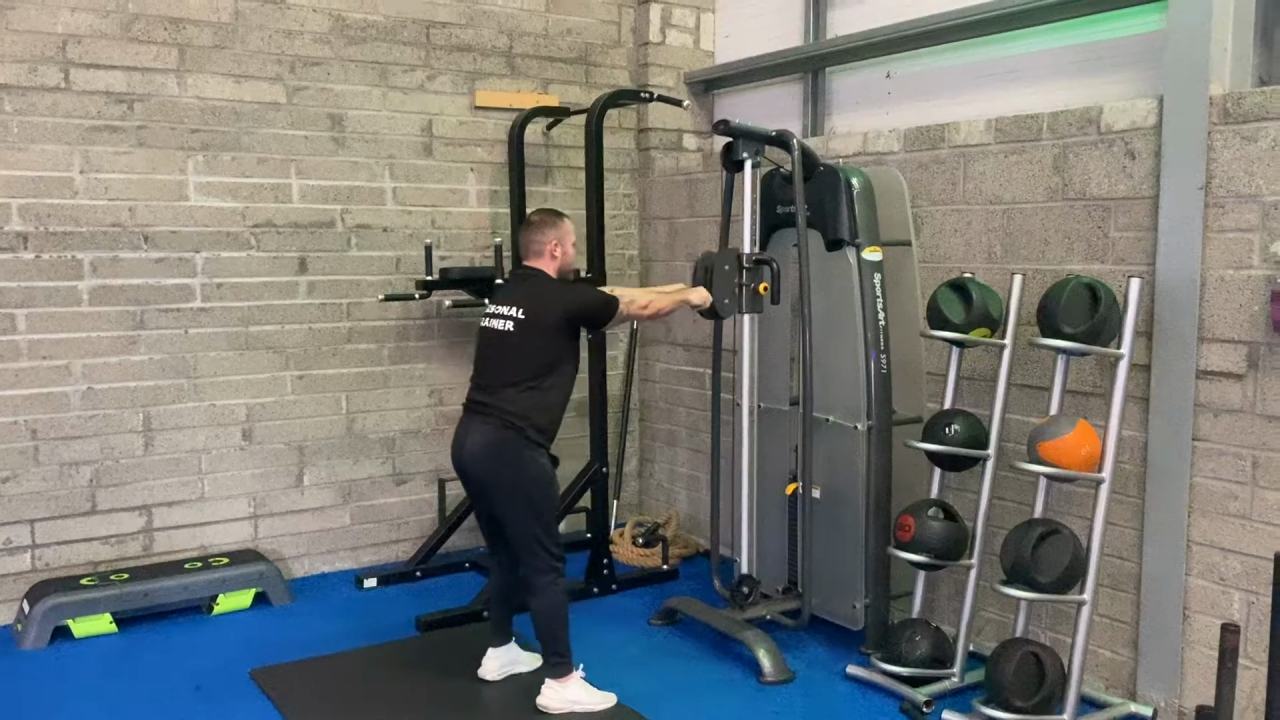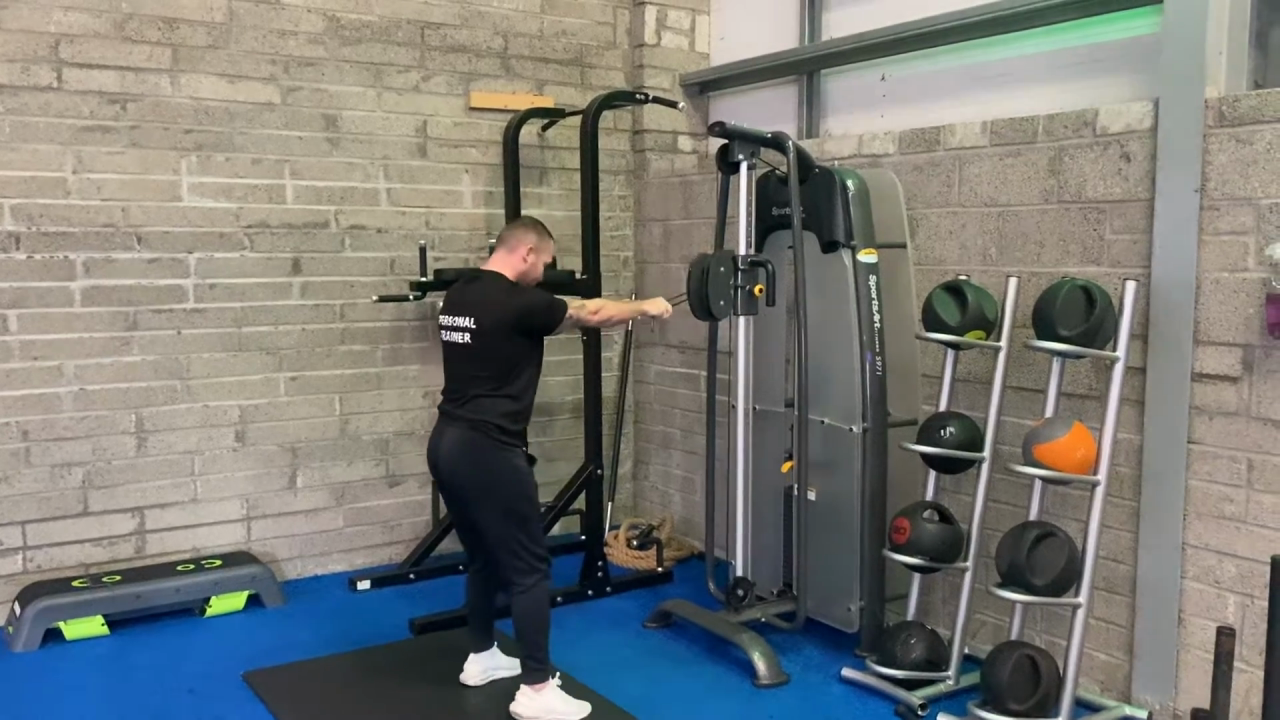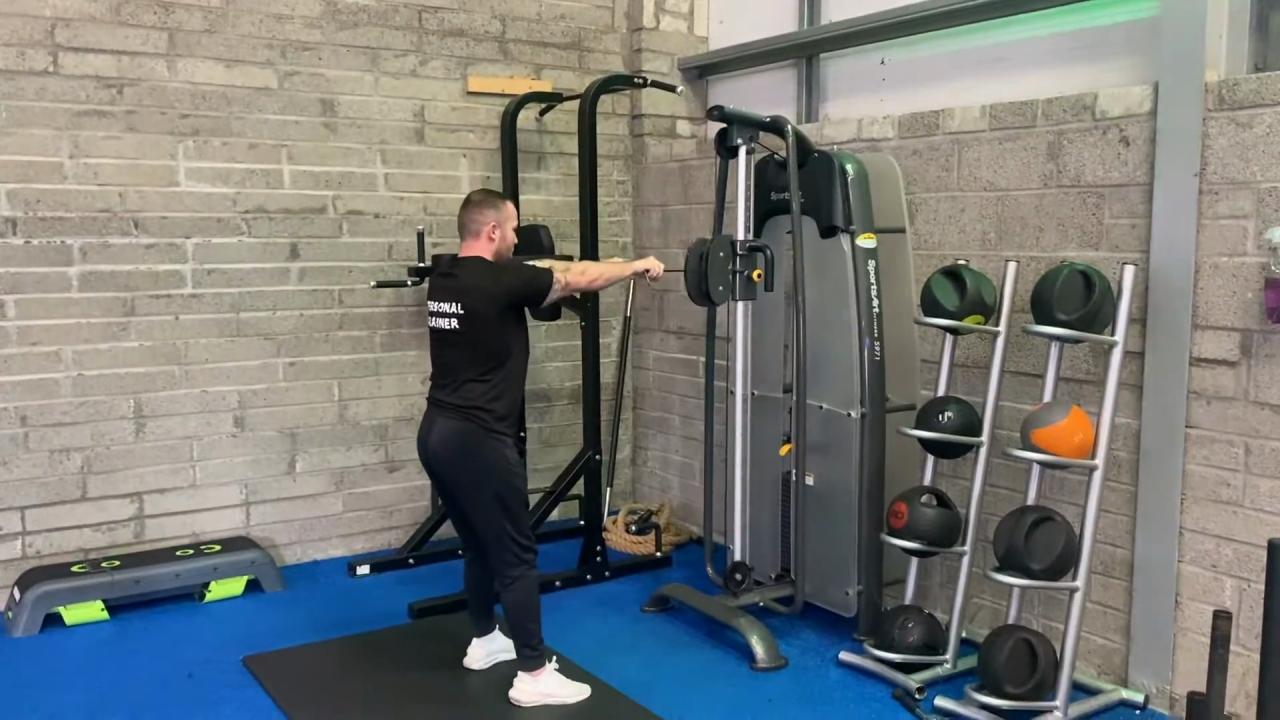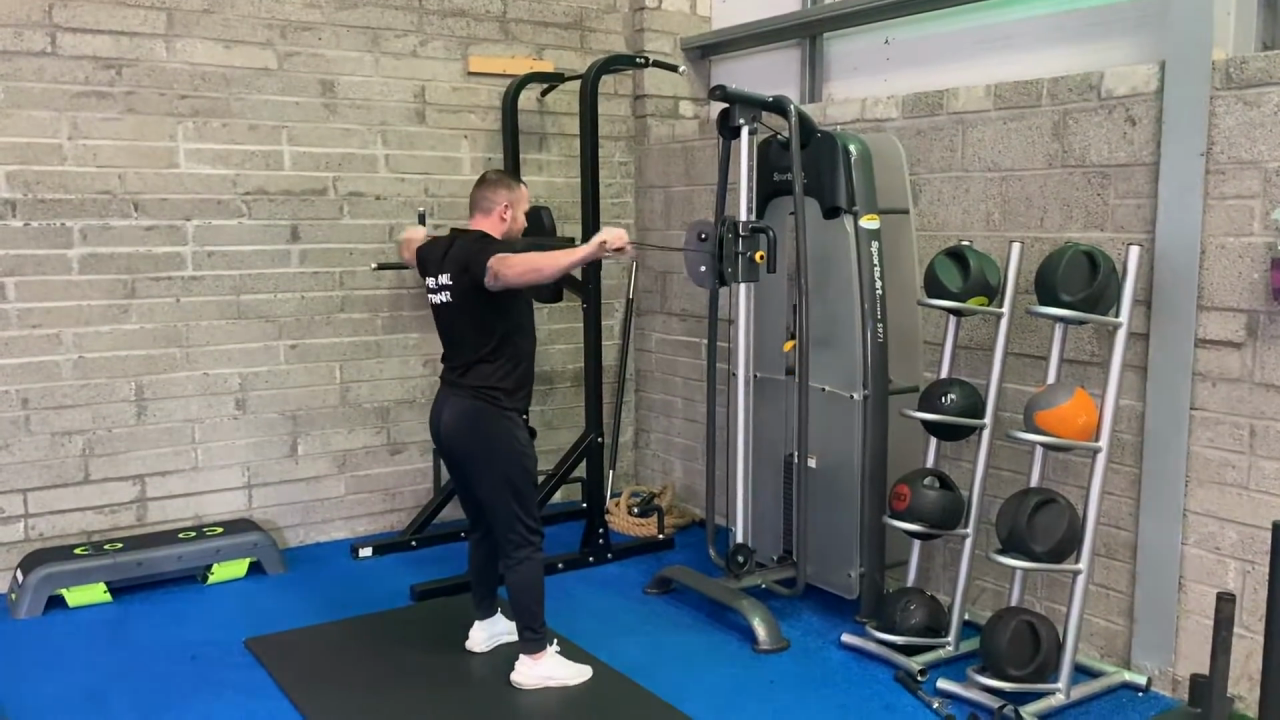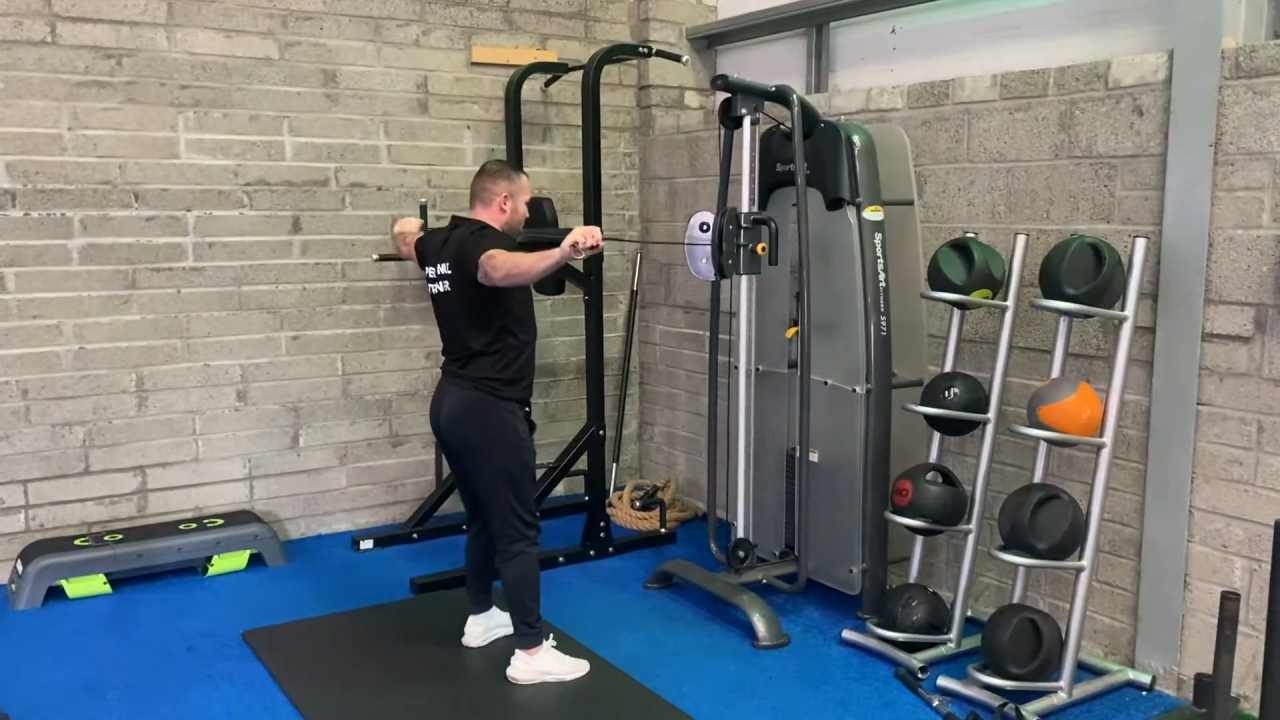
dt=1s
person 1, frame 1
left shoulder: (509, 292)
right shoulder: (561, 299)
left elbow: (606, 294)
right elbow: (640, 308)
left wrist: (673, 287)
right wrist: (689, 297)
left hip: (469, 439)
right hip: (510, 448)
left knee: (506, 553)
right knee: (543, 565)
left ankle: (499, 651)
right ankle: (561, 682)
person 1, frame 2
left shoulder: (460, 295)
right shoulder: (516, 302)
right elbow: (589, 314)
right wrist: (645, 307)
left hip: (448, 444)
right hip: (487, 451)
left knee: (485, 558)
right knee: (529, 568)
left ankle: (481, 657)
person 1, frame 3
left shoulder: (445, 280)
right shoulder: (499, 282)
left elbow: (550, 273)
right elbow: (578, 280)
left wrist: (603, 265)
right wrist: (637, 266)
left hip: (437, 432)
right hip: (477, 440)
left knee: (480, 545)
right knee: (515, 555)
left ankle: (485, 641)
right ankle: (533, 676)
person 1, frame 4
left shoulder: (440, 250)
right shoulder: (482, 254)
left elbow: (412, 248)
right elbow: (515, 270)
left wrist: (412, 237)
right wrist: (590, 250)
left hip: (451, 411)
right hip: (490, 419)
left knee: (485, 526)
right knee: (522, 536)
left ankle: (486, 623)
right ankle: (535, 658)
person 1, frame 5
left shoulder: (440, 242)
right shoulder: (481, 243)
left elbow: (407, 243)
right elbow: (502, 270)
left wrist: (406, 229)
right wrist: (564, 252)
left hip: (452, 401)
right hip: (489, 410)
left knee: (482, 519)
right knee: (518, 530)
left ankle: (482, 617)
right ankle: (530, 653)
